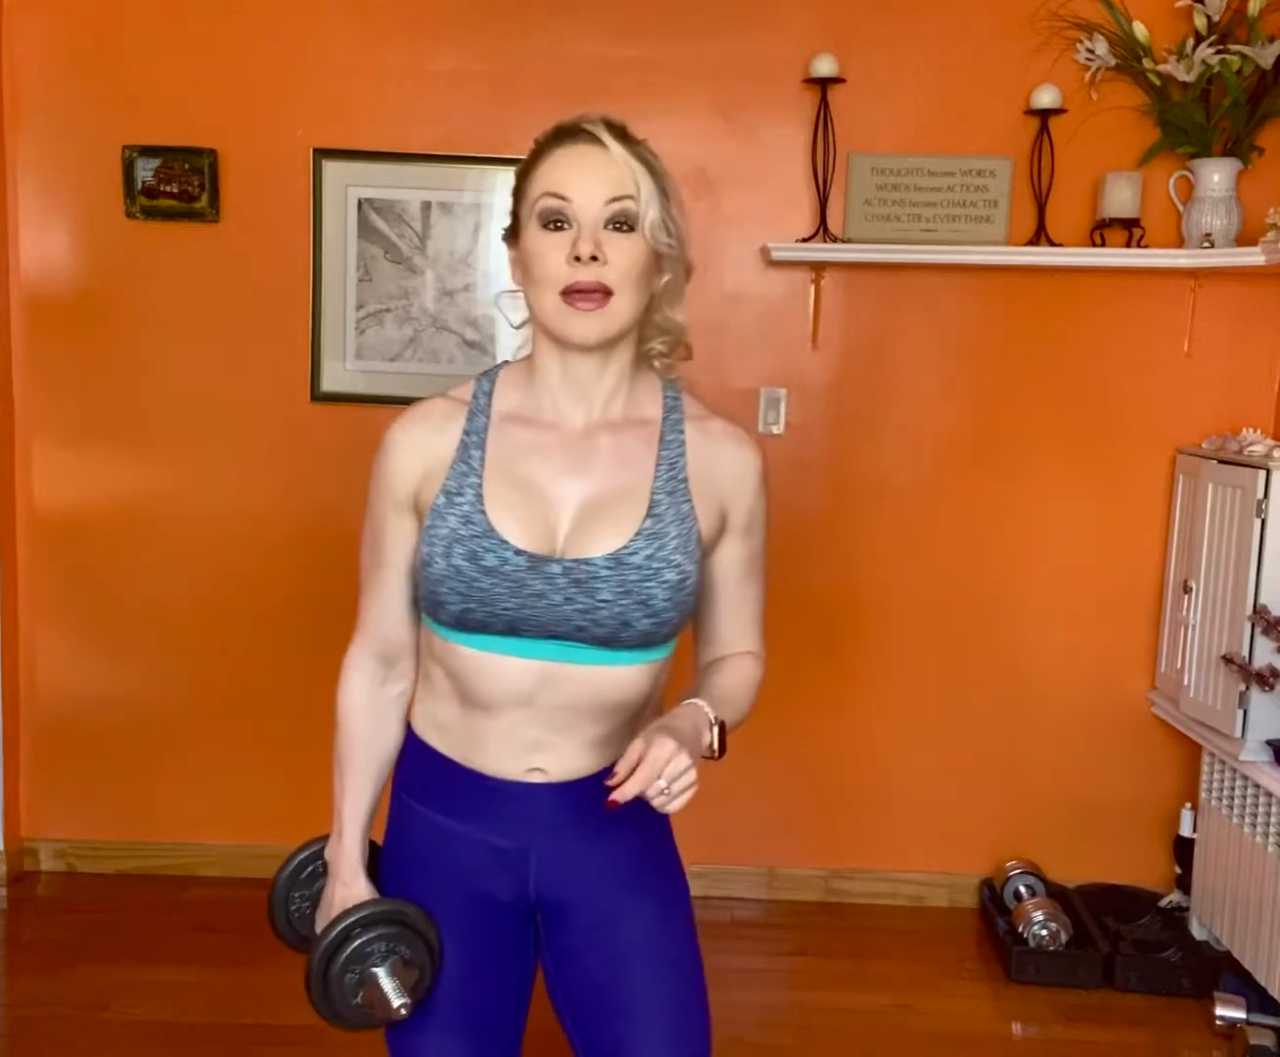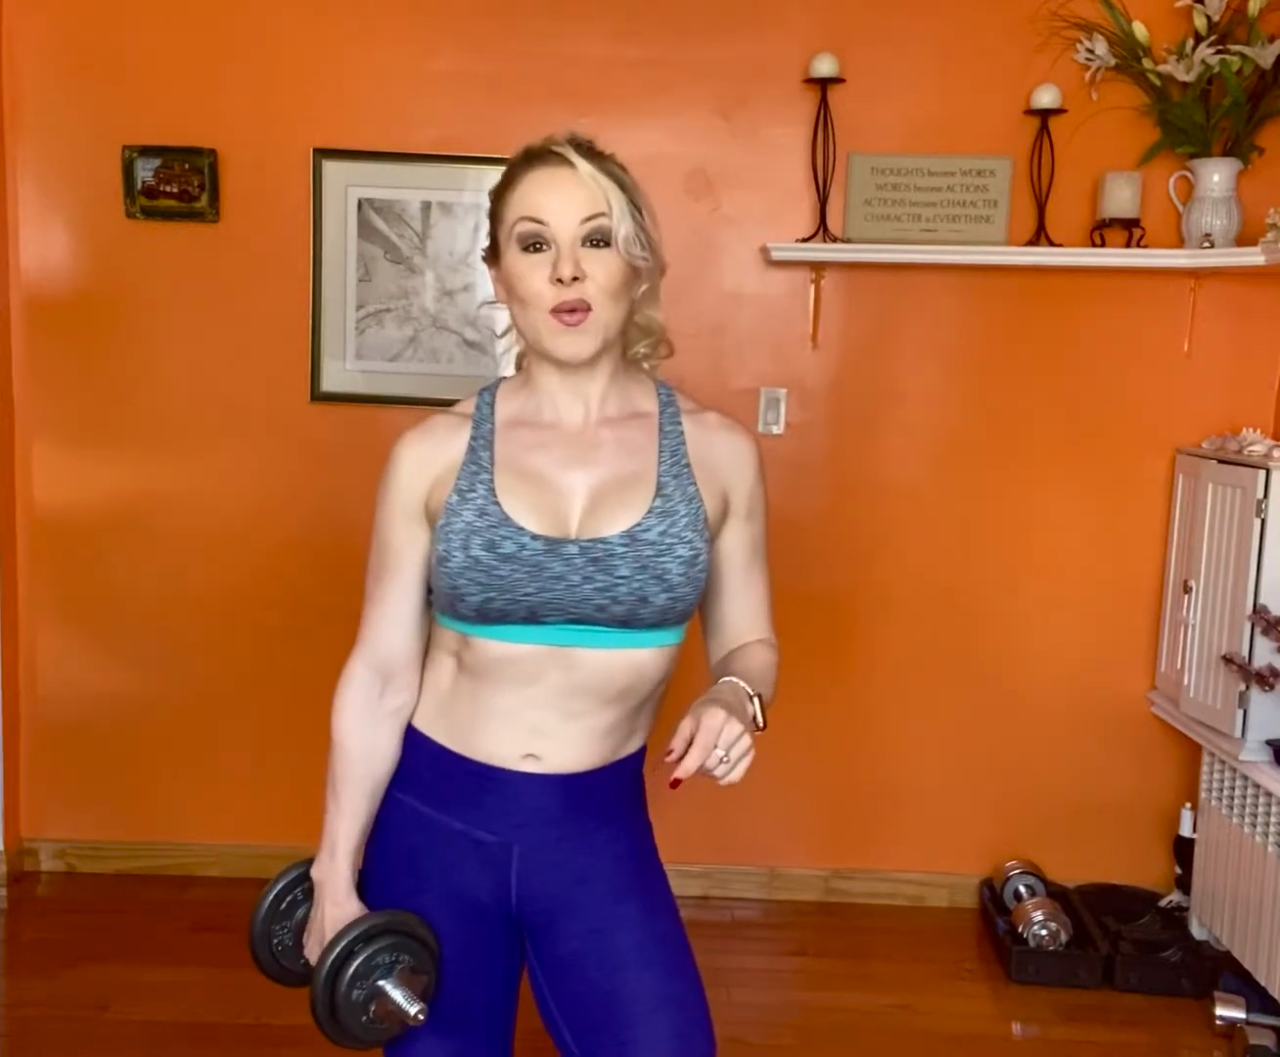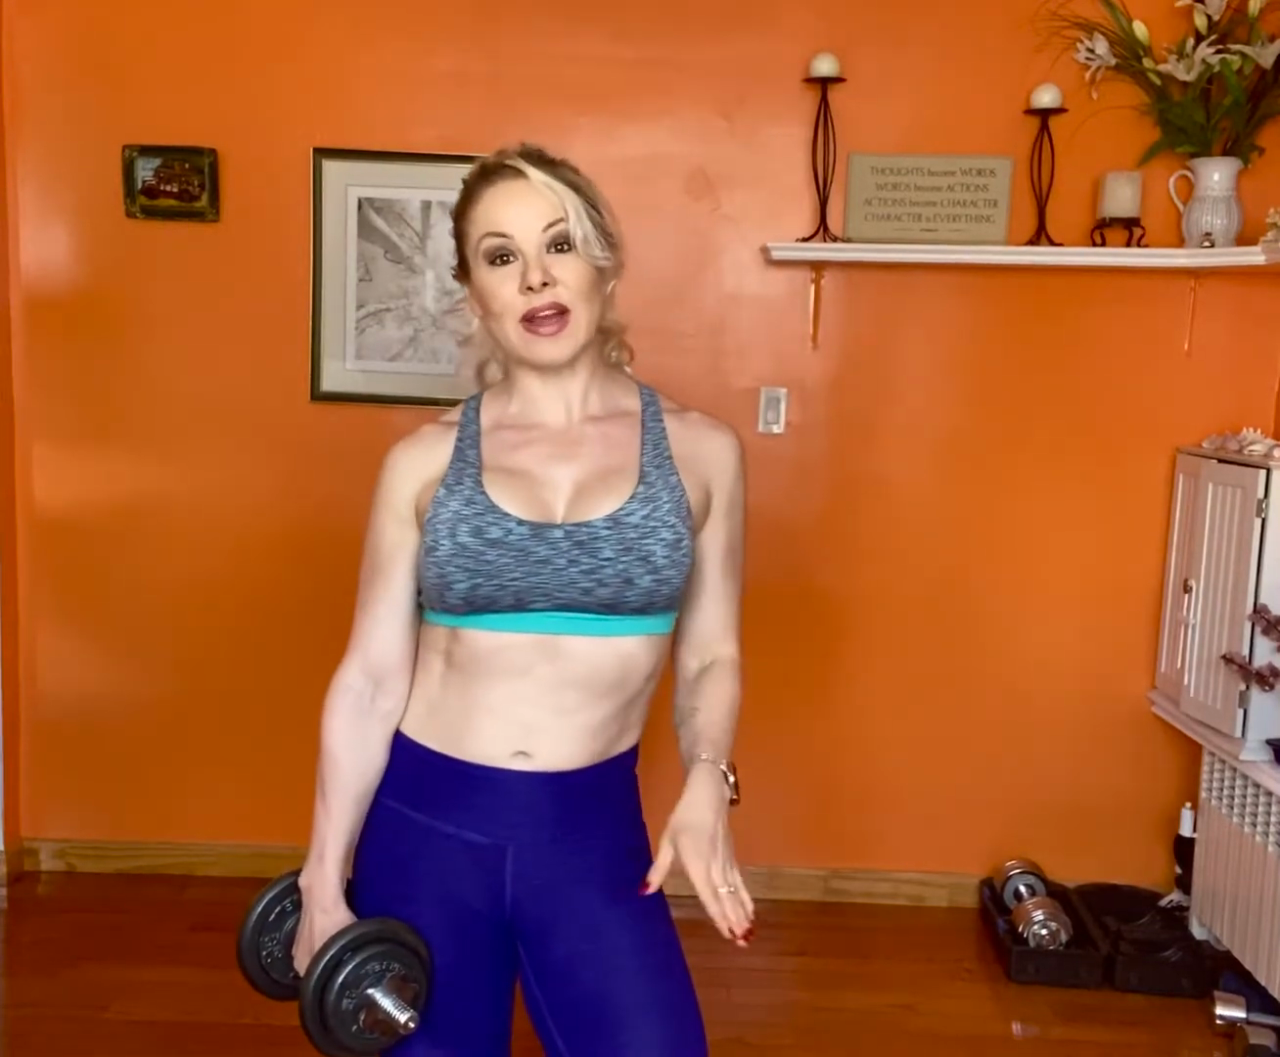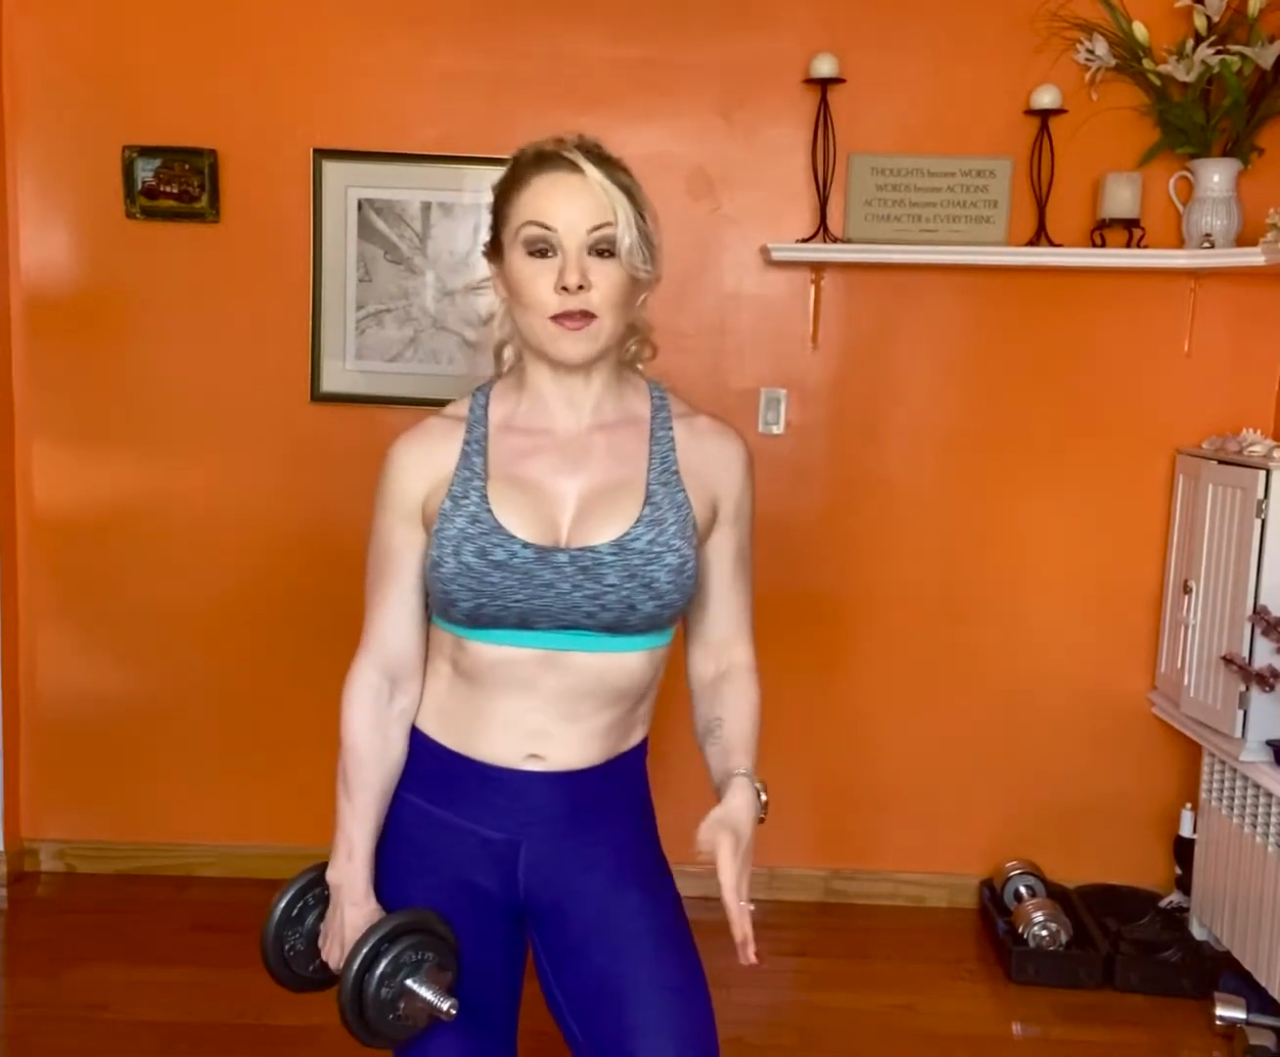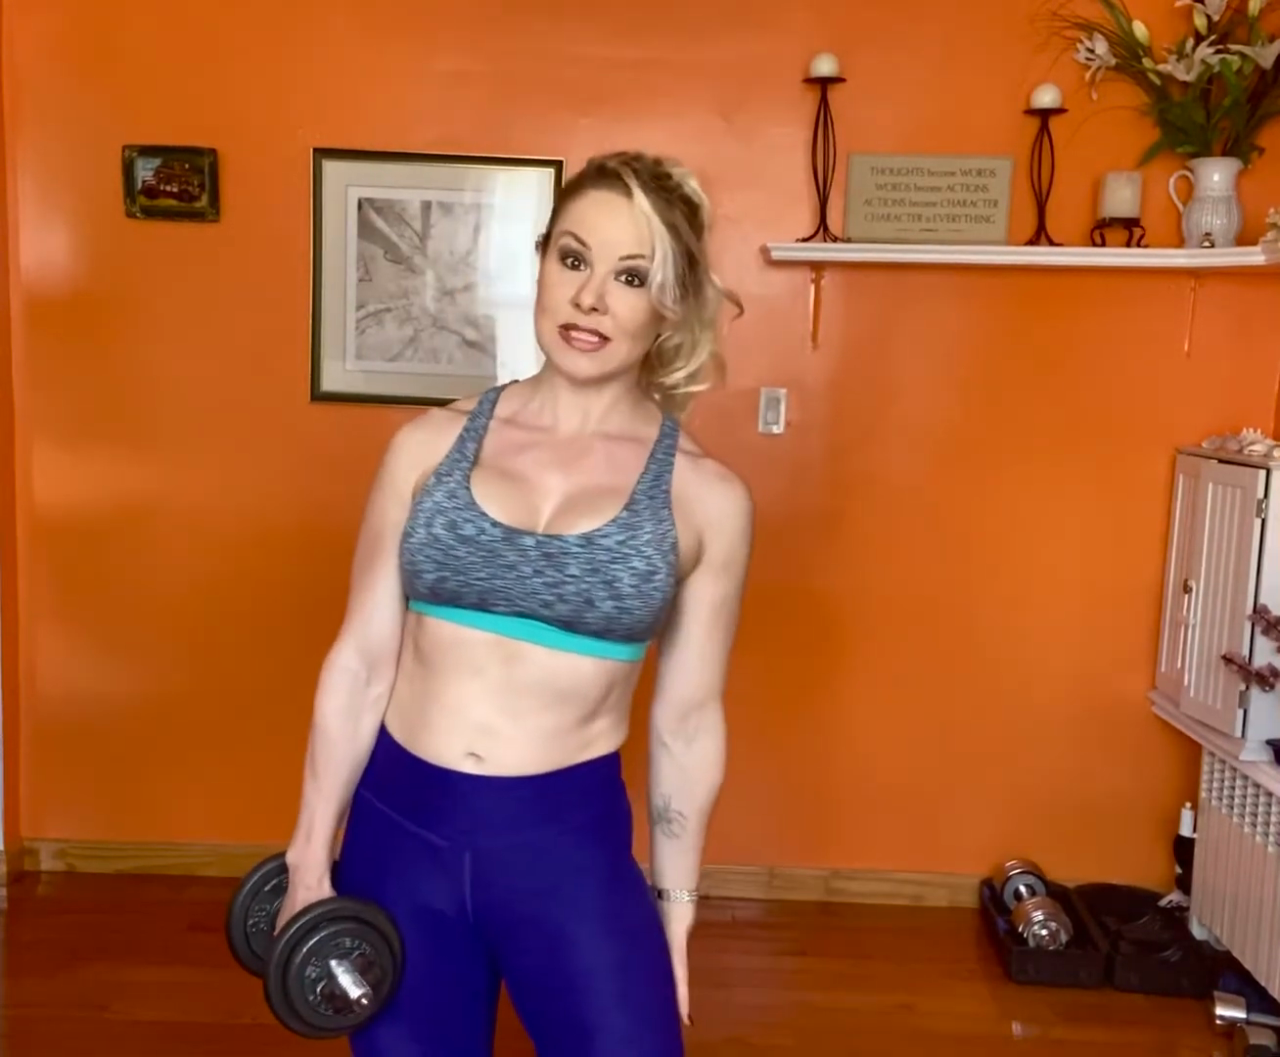
dt=1s
person 1, frame 1
left shoulder: (720, 459)
right shoulder: (425, 440)
left elbow: (735, 652)
right elbow: (379, 663)
left wrist: (694, 725)
right wrist: (347, 858)
left hip: (614, 830)
right hip: (445, 827)
person 1, frame 2
left shoulder: (716, 450)
right shoulder: (434, 452)
left elbow: (747, 641)
right elbow: (378, 675)
left wrist: (735, 696)
right wrist: (335, 875)
left hip: (599, 830)
right hip: (432, 821)
person 1, frame 3
left shoulder: (698, 449)
right shoulder: (425, 460)
left elbow: (712, 657)
right elbow: (369, 678)
left wrist: (706, 784)
right wrist: (323, 880)
left hip: (594, 832)
right hip: (424, 825)
person 1, frame 4
left shoulder: (705, 455)
right shoulder: (431, 453)
left elbow: (722, 657)
right elbow: (383, 673)
left wrist: (736, 796)
right wrist: (351, 875)
left hip: (605, 826)
right hip: (438, 820)
person 1, frame 5
left shoulder: (705, 496)
right shoulder: (431, 443)
left elbow: (688, 716)
right elbow: (360, 658)
left wrist: (674, 905)
right wrist: (308, 857)
left hip: (572, 842)
right hip: (400, 829)
